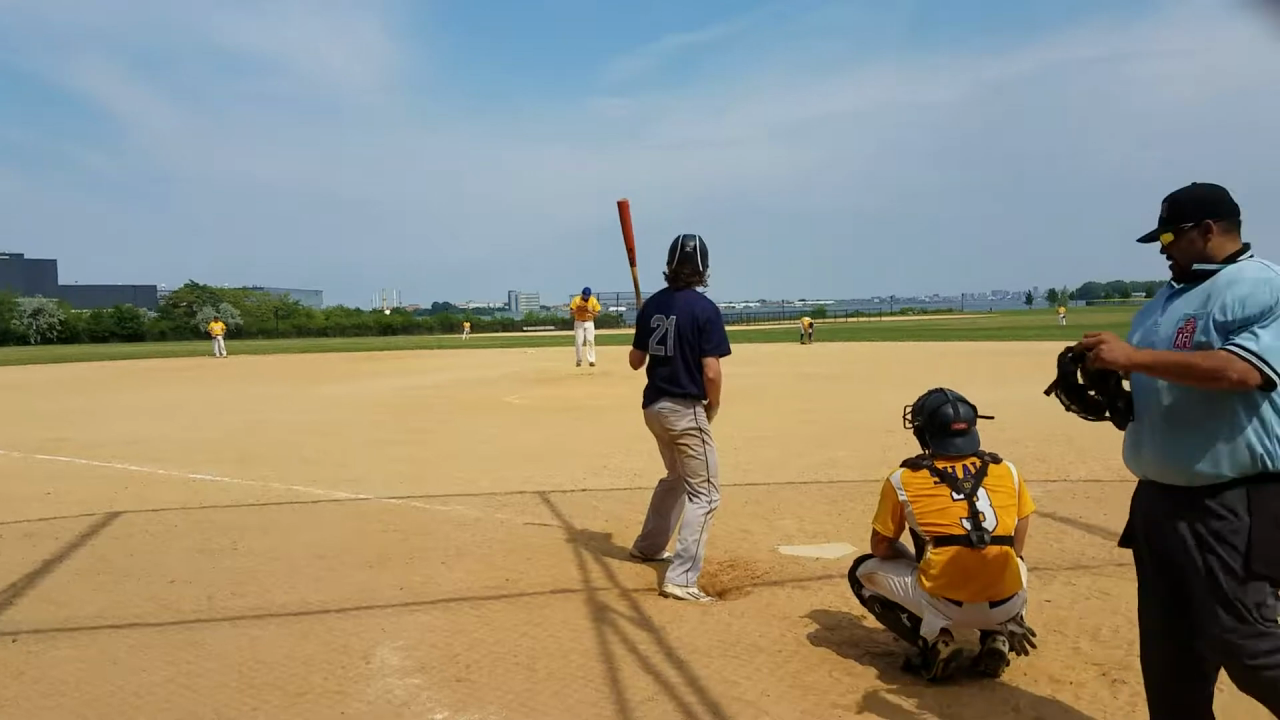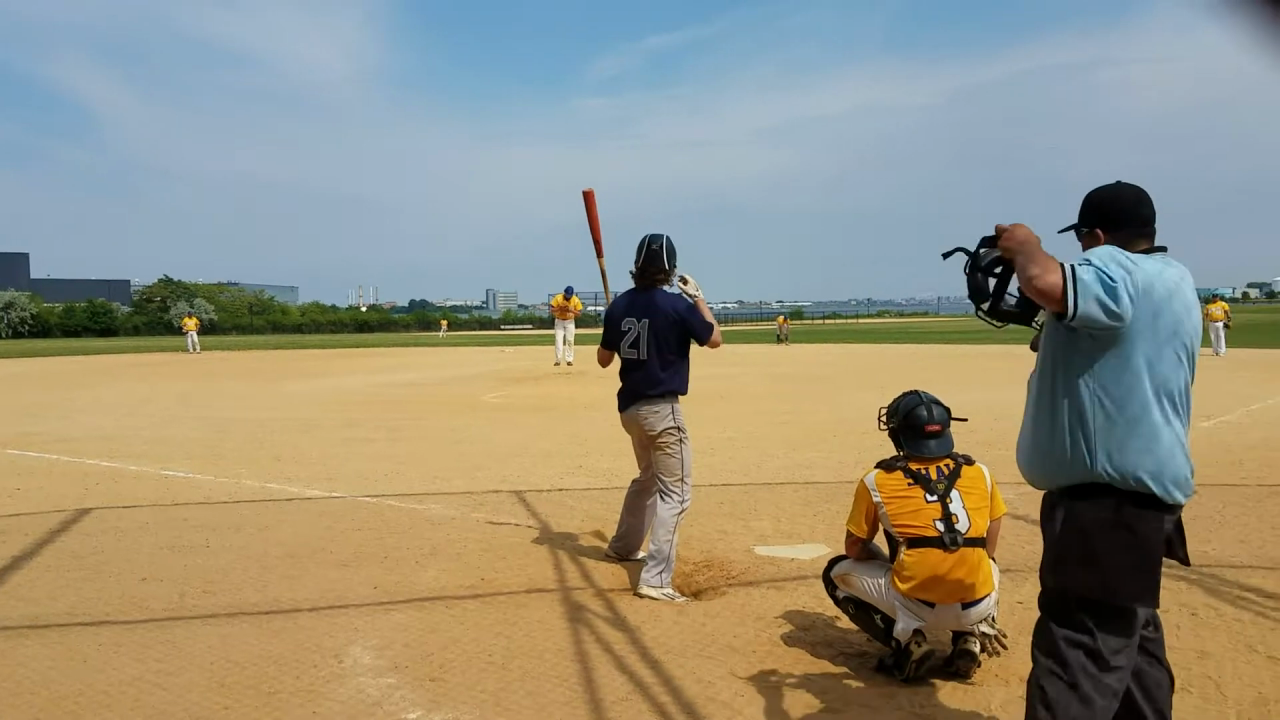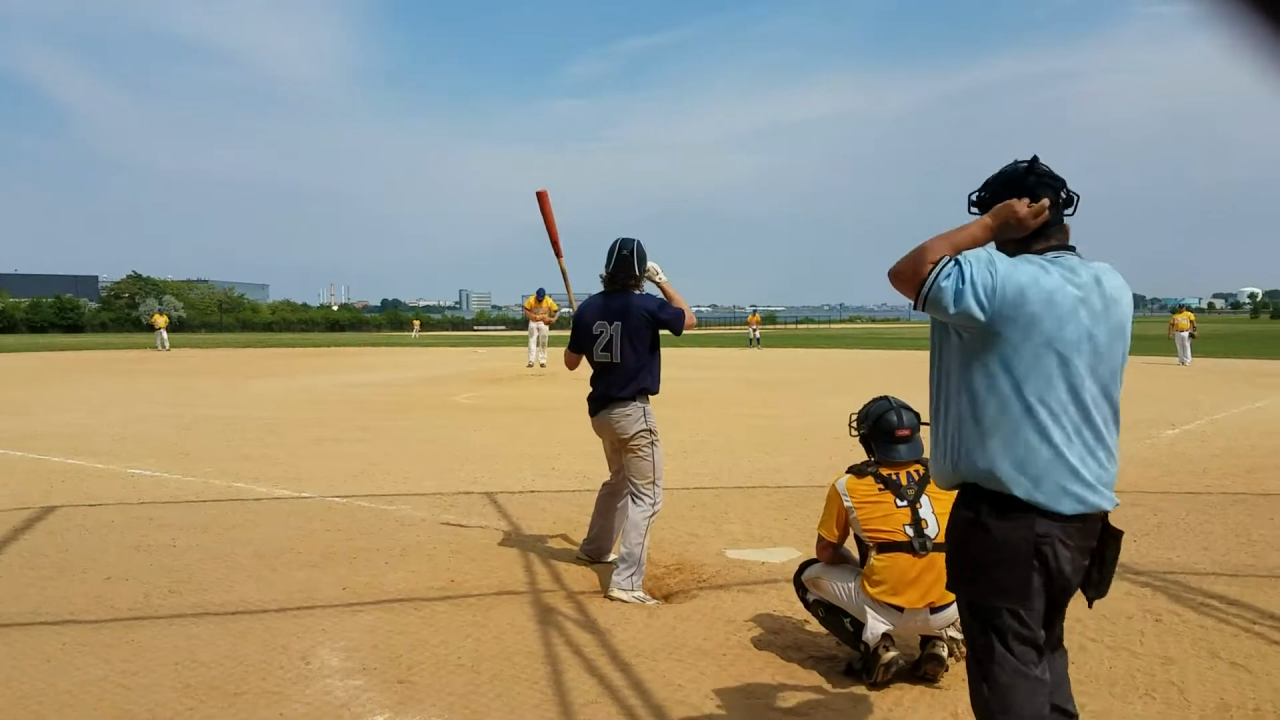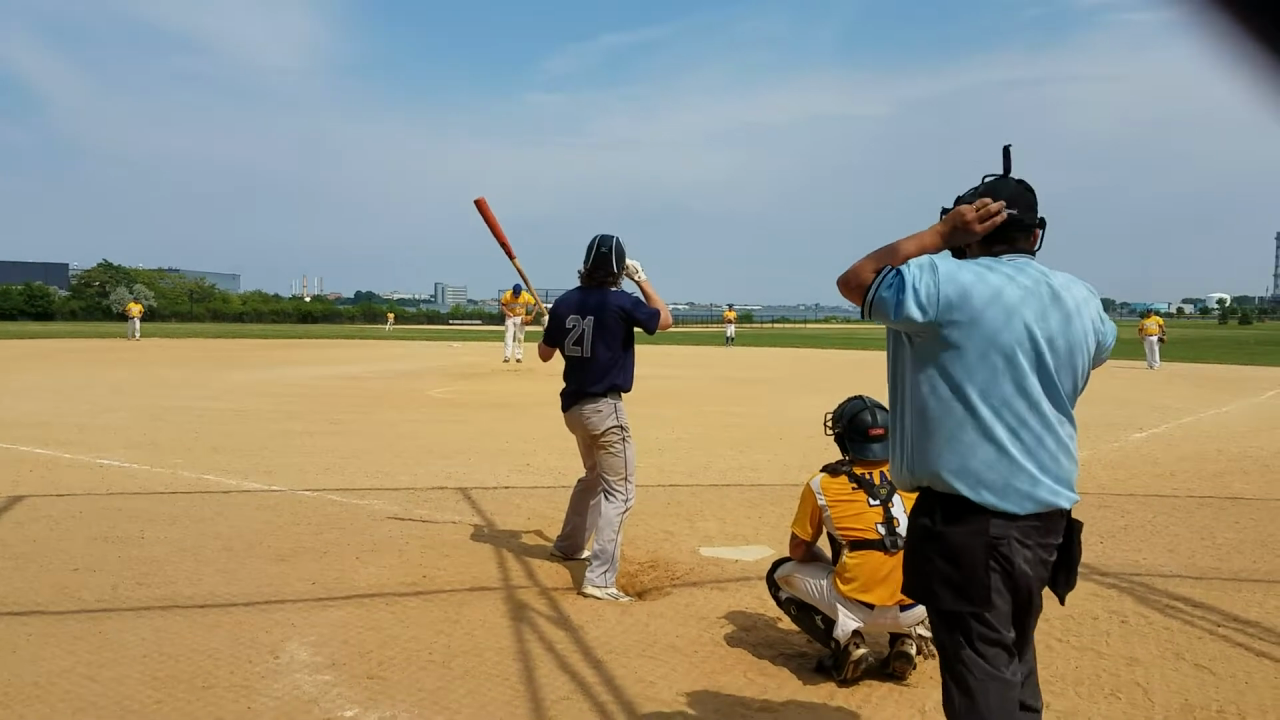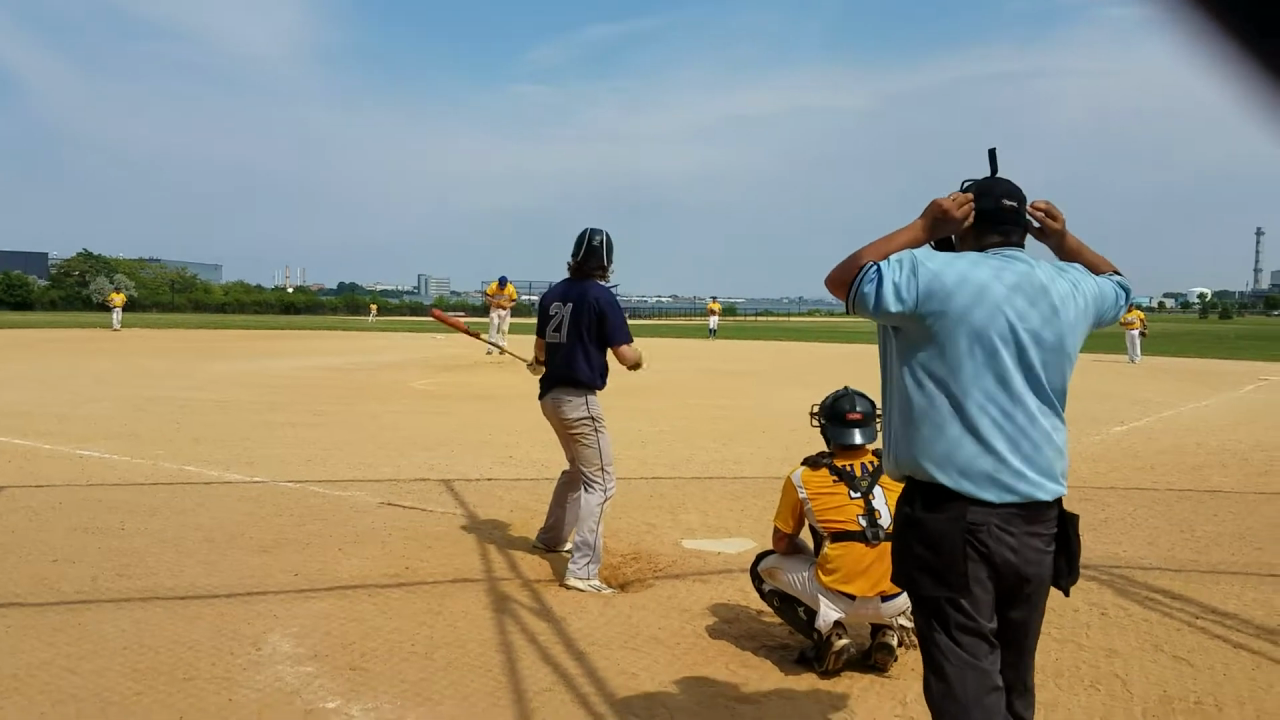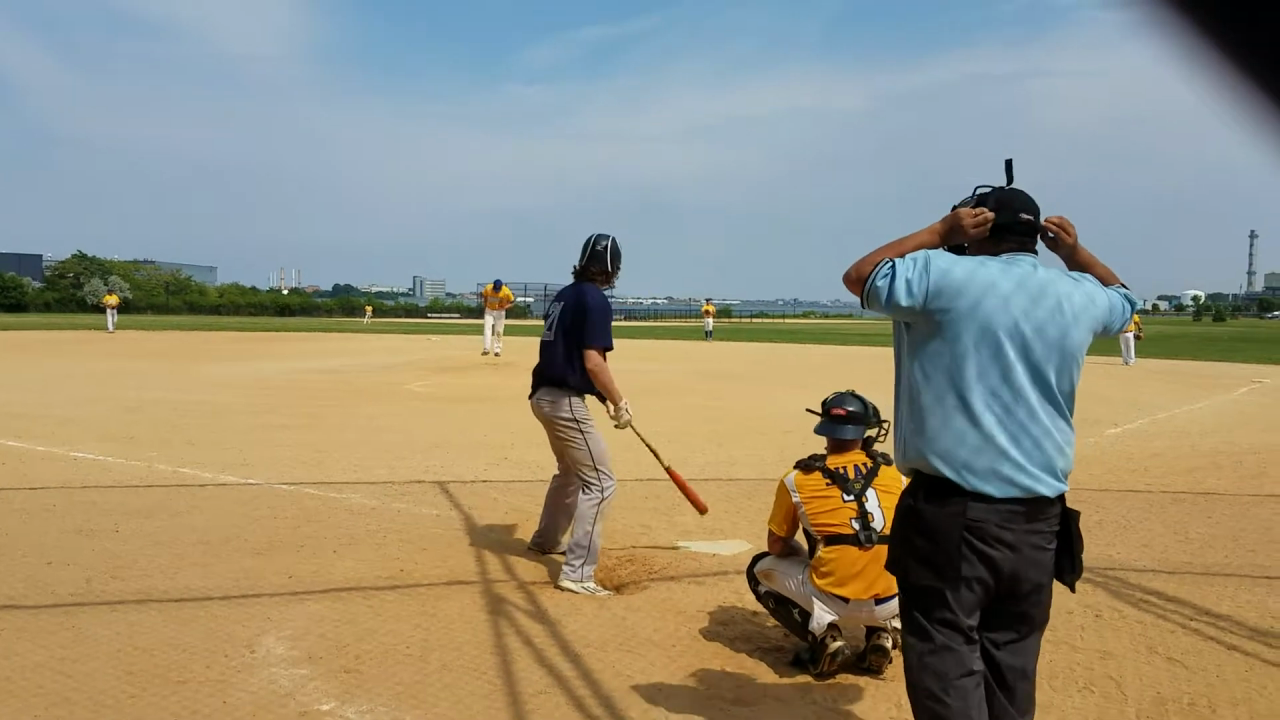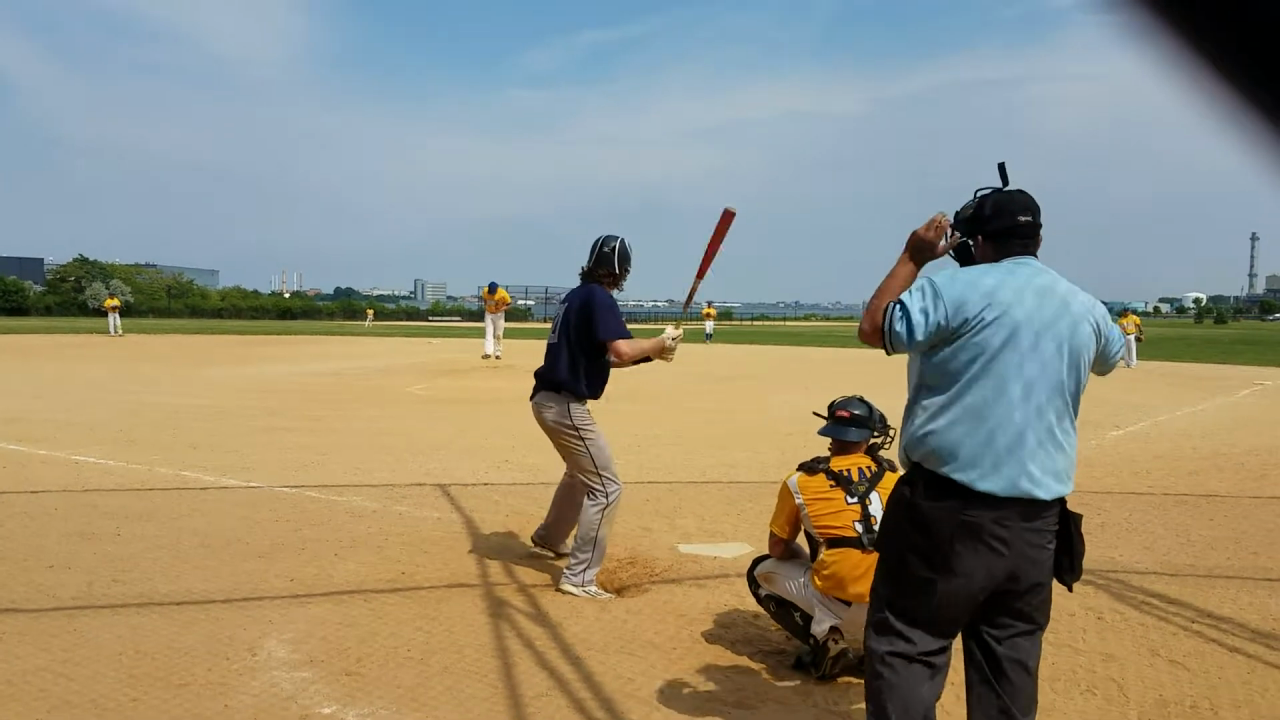
dt=0.4s
person 1, frame 1
right shoulder: (1168, 296)
left wrist: (1134, 356)
right wrist: (1112, 368)
right hip: (1162, 496)
left knee: (1236, 630)
right knee: (1168, 631)
person 1, frame 2
left shoulder: (1114, 271)
right shoulder: (1166, 281)
left elbow: (1045, 282)
left wrist: (1021, 245)
left hip: (1107, 502)
right hip: (1130, 498)
left knee: (1075, 648)
right knee: (1126, 637)
person 1, frame 3
left shoulder: (997, 279)
right shoulder: (1113, 286)
left elbow: (907, 273)
left wrist: (989, 224)
left hip: (1005, 515)
right hip: (1083, 511)
left knee: (1009, 666)
right knee: (1040, 648)
person 1, frame 4
left shoulder: (946, 283)
right shoulder: (1080, 298)
left elbow: (854, 282)
left wrist: (940, 233)
left hip: (964, 519)
right hip: (1044, 514)
left knee: (979, 670)
right knee: (1014, 657)
person 1, frame 5
left shoulder: (931, 275)
right shoulder: (1069, 288)
left elbow: (841, 281)
right elbow: (1117, 288)
left wrist: (923, 228)
right wrist: (1063, 241)
left hip: (950, 510)
right hip: (1036, 510)
left knee: (962, 661)
right knee: (1013, 656)
person 1, frame 6
left shoulder: (946, 275)
right shoulder: (1076, 296)
left elbow: (859, 277)
right elbow: (1122, 299)
left wrist: (939, 233)
right wrist: (1074, 252)
left hip: (952, 508)
right hip: (1037, 512)
left knee: (945, 654)
right knee: (1013, 651)
person 1, frame 7
left shoulder: (958, 288)
right shoulder: (1084, 307)
left elbow: (874, 330)
right elbow: (1110, 355)
left wrist: (912, 257)
left hip: (948, 506)
right hip: (1035, 515)
left knee: (904, 638)
right knee: (1011, 650)
person 2, frame 1
left shoulder: (651, 305)
right shoulder: (704, 309)
left elbow: (636, 361)
right elbow: (711, 372)
right wrist: (712, 409)
left hip: (654, 406)
right hip: (685, 409)
left knee: (676, 477)
right knee: (704, 493)
left ankle: (649, 546)
right ankle: (681, 579)
person 2, frame 2
left shoulder: (619, 305)
right shoulder: (676, 305)
left elbow: (604, 359)
right elbow: (715, 339)
right wrist: (698, 297)
left hip: (630, 406)
right hip: (661, 408)
left knee: (648, 477)
right knee: (674, 493)
left ankle: (623, 545)
right ankle: (655, 579)
person 2, frame 3
left shoulder: (588, 308)
right shoulder: (646, 306)
left elbow: (571, 362)
right elbow: (689, 320)
right wrist: (662, 281)
left hip: (601, 410)
right hip: (632, 411)
left knee: (619, 479)
right knee: (646, 495)
left ankle: (595, 548)
right ankle: (626, 582)
person 2, frame 4
left shoulder: (564, 303)
right shoulder: (620, 303)
left elbow: (545, 353)
right elbow: (665, 320)
left wrist: (553, 324)
right wrist: (641, 279)
left hip: (574, 405)
right hip: (604, 407)
left knee: (594, 476)
right knee: (619, 491)
left ankle: (568, 545)
right ankle: (599, 579)
person 2, frame 5
left shoulder: (553, 294)
right shoulder: (601, 297)
left elbow: (540, 346)
right elbow: (626, 355)
left wrist: (537, 363)
right wrist: (639, 361)
left hip: (552, 395)
right hip: (579, 398)
left knee: (578, 469)
right knee: (599, 482)
left ankle: (552, 537)
right ankle: (582, 570)
person 2, frame 6
left shoulder: (563, 296)
right shoulder: (595, 300)
right elbow: (593, 362)
left wrist: (606, 397)
right wrist: (619, 403)
left hip: (545, 394)
right hip: (566, 400)
left knee: (570, 470)
right knee: (599, 483)
left ankle: (547, 539)
right ankle: (577, 573)
person 2, frame 7
left shoulder: (575, 296)
right shoulder: (599, 299)
left elbow: (600, 357)
right elbow: (622, 351)
left wrist: (652, 351)
right wrist: (661, 342)
left hip: (548, 399)
right hip: (566, 405)
left knee: (580, 473)
right knee: (605, 487)
left ankle: (550, 537)
right ankle: (578, 577)
person 3, frame 1
left shoulder: (904, 480)
right shoulder: (1007, 471)
left elbow: (881, 549)
right elbow: (1015, 549)
left hip: (944, 606)
right hip: (1005, 605)
left knee: (864, 571)
left ankle: (933, 640)
right ankle: (997, 636)
person 3, frame 2
left shoulder: (877, 481)
right shoulder: (980, 473)
left elbow: (854, 549)
right elbow: (988, 547)
left hip: (917, 606)
right hip: (976, 606)
left knee: (838, 571)
left ankle: (907, 641)
right ankle: (969, 636)
person 3, frame 3
left shoulder: (848, 486)
left elbow: (825, 553)
left hip: (886, 611)
right hip: (945, 611)
left knee: (808, 575)
left ankle: (876, 646)
right ankle: (938, 641)
person 3, frame 4
left shoulder: (822, 484)
left elbow: (799, 550)
left hip: (857, 607)
right hip: (914, 609)
left knee: (781, 574)
left ankle: (846, 643)
right ankle: (905, 639)
person 3, frame 5
left shoulder: (804, 477)
left elbow: (781, 544)
left hip: (839, 598)
right hip: (896, 601)
left knee: (764, 567)
left ankle: (828, 635)
right ankle: (887, 631)
person 3, frame 6
left shoulder: (798, 479)
right shoulder: (893, 472)
left elbow: (777, 546)
left hip: (833, 602)
right hip: (890, 603)
left knee: (761, 568)
left ankle: (824, 638)
right ankle: (882, 633)
person 3, frame 7
left shoulder: (800, 481)
right shoulder: (895, 477)
left elbow: (778, 549)
left hip: (835, 606)
left knee: (761, 571)
left ankle: (826, 641)
